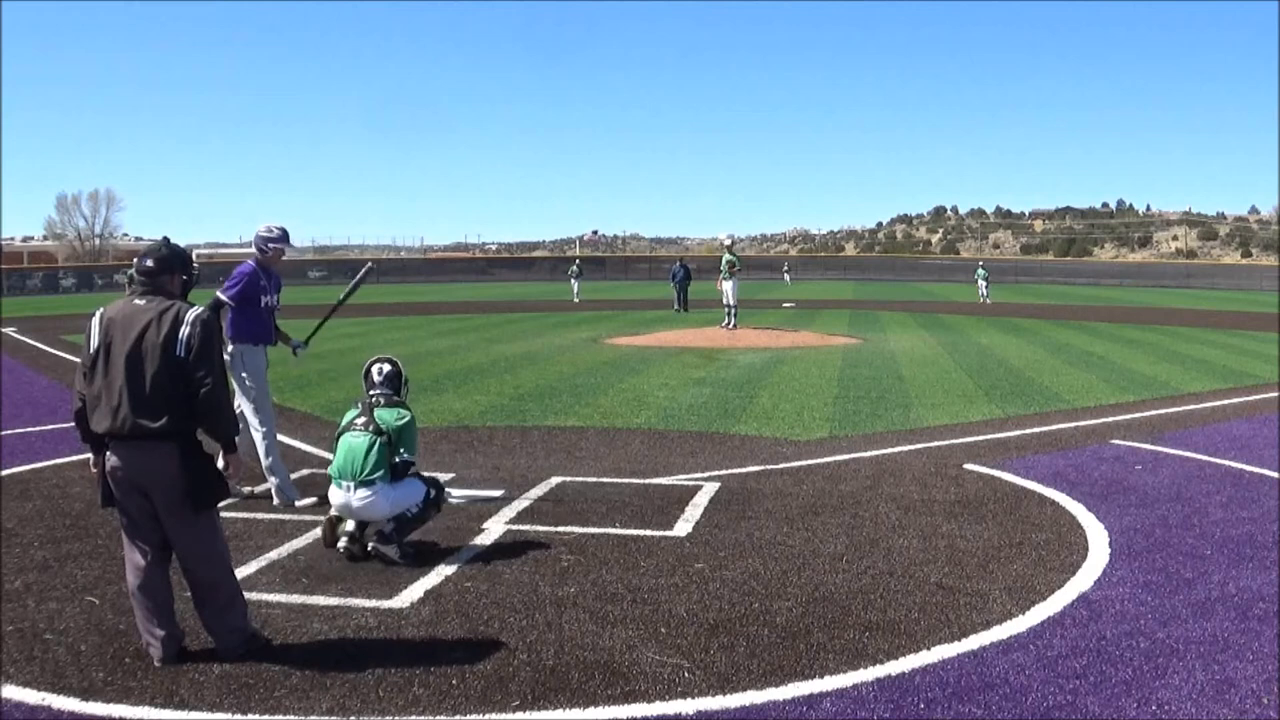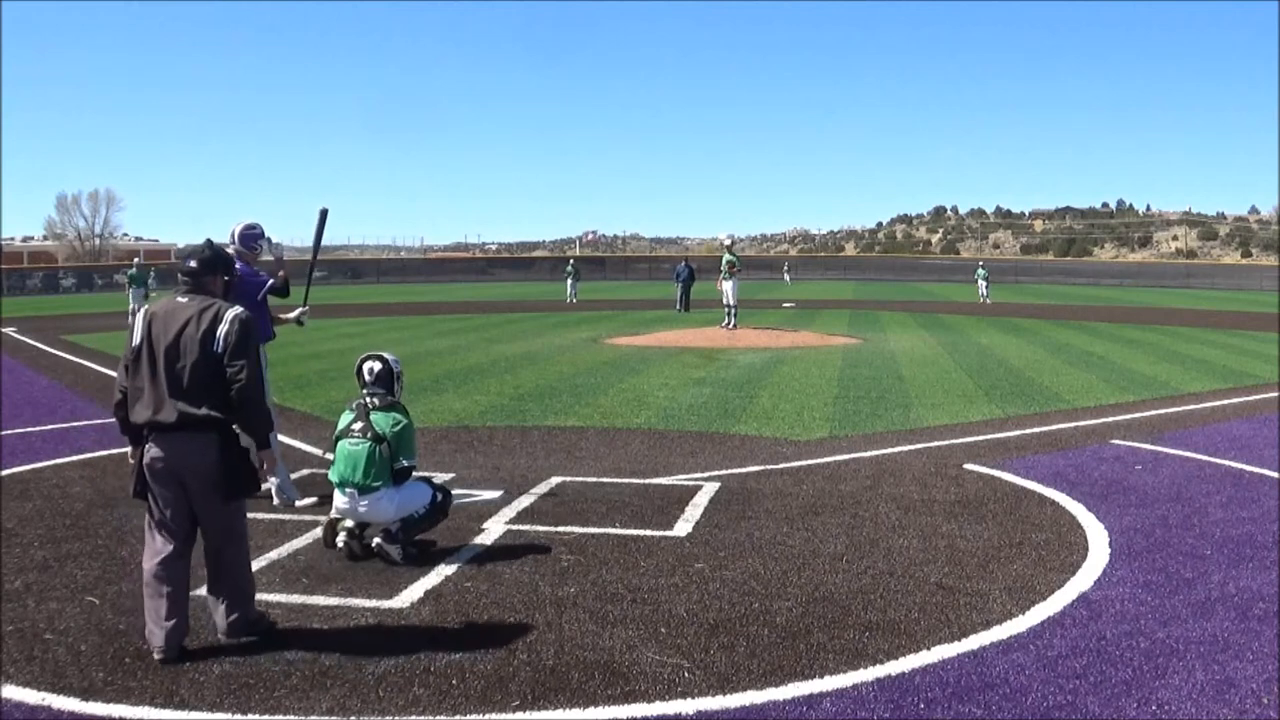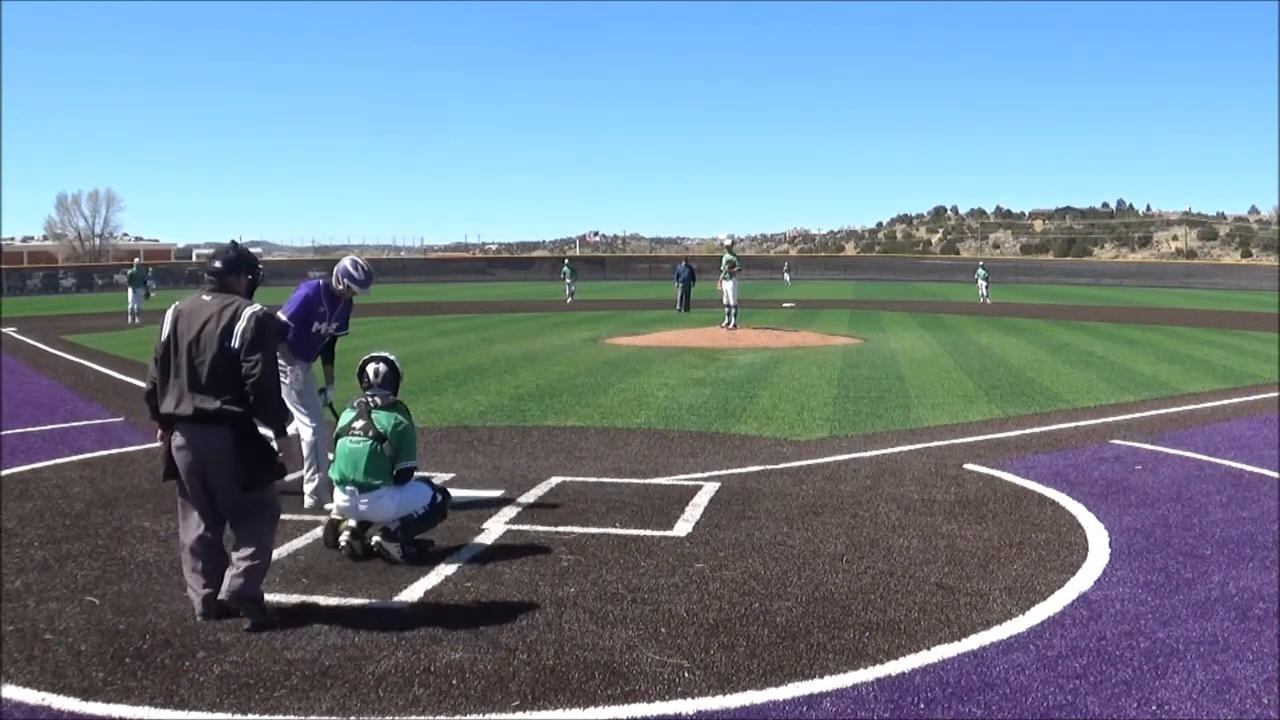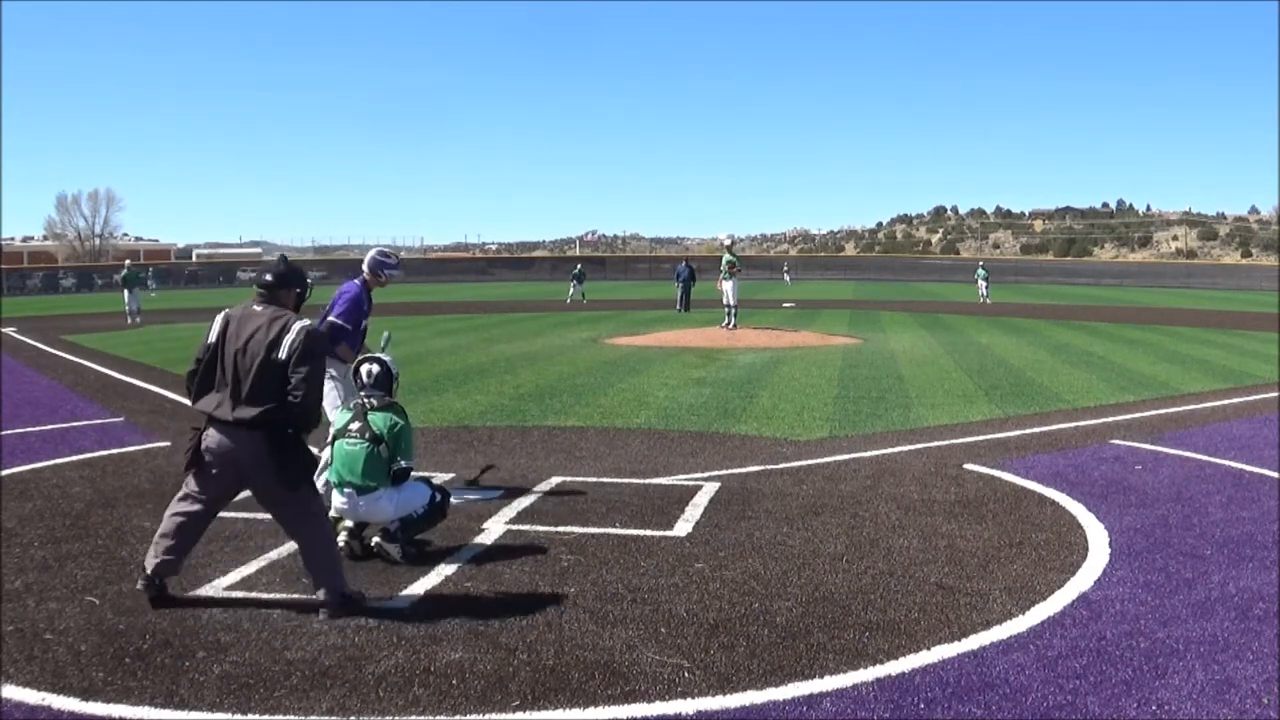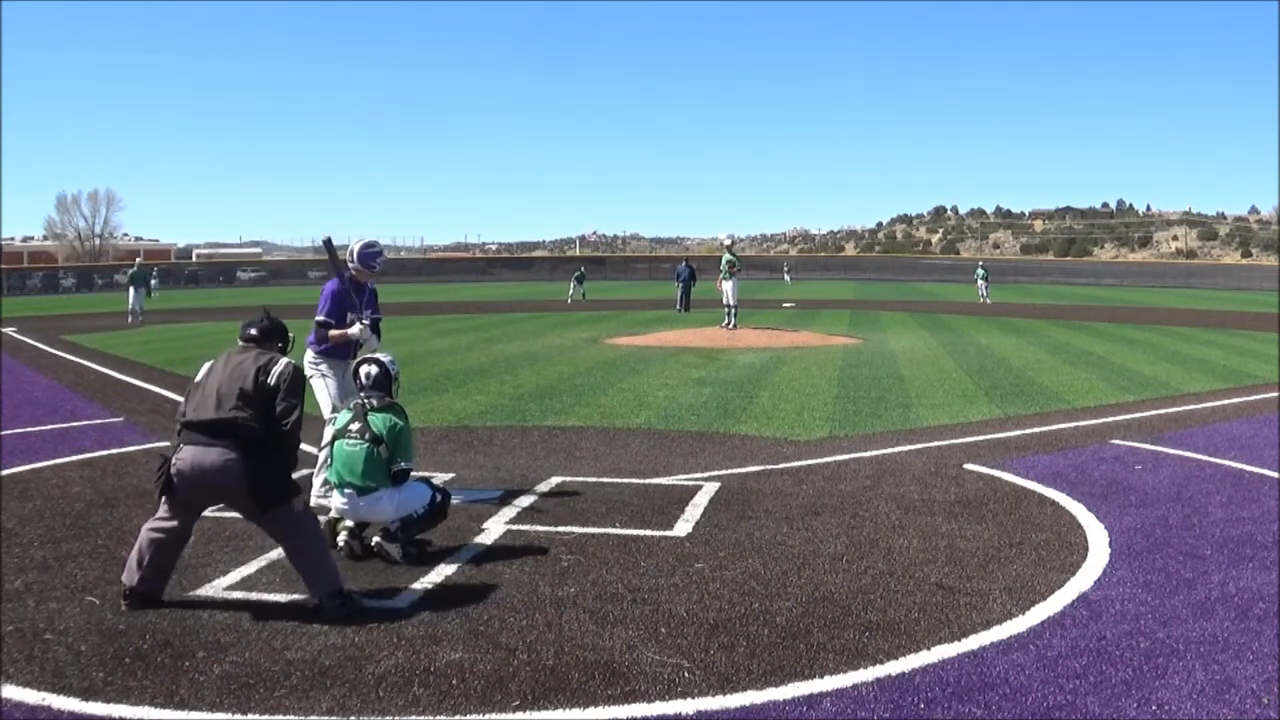
dt=1s
person 1, frame 1
left shoulder: (103, 319)
right shoulder: (191, 320)
left elbow: (85, 392)
right elbow: (211, 392)
left wrist: (96, 445)
right wrist: (228, 443)
left hip: (120, 455)
right hip: (173, 454)
left knee: (142, 555)
right knee: (203, 550)
left ankle: (161, 644)
right ankle: (233, 636)
person 1, frame 2
left shoulder: (147, 317)
right shoulder: (229, 318)
left elbow: (126, 387)
right elbow: (245, 390)
left wrist: (135, 438)
right wrist: (261, 439)
left hip: (158, 445)
right hip: (210, 445)
left knee: (163, 543)
right knee: (226, 537)
left ankle: (164, 639)
right ankle: (237, 618)
person 1, frame 3
left shoulder: (177, 313)
right shoulder: (251, 317)
left elbow: (157, 377)
right elbow: (261, 383)
left wrist: (164, 423)
right wrist: (280, 430)
left hip: (184, 434)
right hip: (230, 434)
left knee: (198, 521)
right knee: (257, 512)
left ankle: (206, 599)
right ankle: (241, 590)
person 1, frame 4
left shoulder: (225, 320)
right shoulder: (299, 331)
left elbow: (195, 379)
right elbow: (303, 398)
right wrist: (300, 430)
left hip: (218, 436)
right hip: (267, 442)
left knee: (190, 508)
right knee: (306, 517)
left ankle: (153, 578)
right ankle: (334, 596)
person 1, frame 5
left shoulder: (212, 366)
right shoulder: (283, 369)
left elbow: (182, 417)
right elbow: (287, 429)
right wrist: (283, 474)
left hip: (188, 456)
right hip: (237, 462)
left knee: (167, 524)
right knee: (297, 527)
left ankle: (137, 590)
right ankle: (332, 598)
person 2, frame 1
left shoulder: (273, 278)
right shoulder: (246, 274)
right elbow: (214, 308)
left wrist: (289, 341)
left hip: (258, 352)
right hip: (244, 353)
left knee: (243, 419)
right knee: (262, 423)
right ankle: (283, 492)
person 2, frame 2
left shoulder: (243, 272)
right shoulder: (240, 273)
left elbow: (261, 316)
right elbow: (282, 289)
left wrist: (291, 317)
right wrist: (279, 258)
right ankle: (283, 492)
person 2, frame 3
left shoulder: (344, 304)
right shoulder: (309, 293)
left elbow: (328, 345)
right elbow: (277, 331)
left wrist: (329, 383)
right wrist: (292, 366)
left hip: (302, 365)
right hip: (285, 364)
left knee: (301, 423)
right knee: (313, 424)
right ankle: (317, 494)
person 2, frame 4
left shoulder: (363, 294)
right shoulder: (354, 293)
right elbow: (330, 334)
left wrist: (370, 356)
right wrist: (358, 358)
left hip: (337, 364)
right hip: (326, 364)
right ankle: (322, 487)
person 2, frame 5
left shoulder: (369, 291)
right shoulder: (335, 289)
left elbow: (375, 331)
right elbow: (321, 334)
left wrist: (369, 337)
right wrist: (350, 332)
left hip: (344, 364)
right hip: (322, 362)
right ankle: (321, 492)
person 3, frame 1
left shoulder: (352, 413)
right shoulder: (401, 415)
left elbow: (337, 461)
right elbow: (401, 468)
left hip: (338, 497)
right hip: (369, 499)
right knee: (432, 490)
left ankle: (350, 533)
right ankle: (387, 538)
person 3, frame 2
left shoulder: (347, 415)
right shoulder: (397, 418)
left elbow: (340, 462)
right elbow: (403, 473)
left hip: (342, 502)
right hip: (376, 504)
right knee: (440, 496)
left ankle: (350, 528)
right ankle: (393, 537)
person 3, frame 3
left shoulder: (347, 413)
right shoulder: (397, 417)
left elbow: (337, 463)
right elbow: (405, 473)
left hip: (343, 501)
right hip: (377, 503)
right knee: (438, 497)
left ankle: (352, 528)
right ankle: (393, 534)
person 3, frame 4
left shoulder: (343, 415)
right shoulder: (394, 418)
left elbow: (331, 463)
right elbow: (402, 473)
left hip: (341, 503)
right hip: (376, 504)
right knee: (438, 497)
left ankle: (350, 529)
right ankle: (393, 535)
person 3, frame 5
left shoulder: (343, 416)
right shoulder: (394, 419)
left elbow: (331, 464)
right elbow: (401, 475)
left wrist: (336, 515)
left hip: (343, 503)
right hip: (376, 504)
right knee: (439, 497)
left ankle: (350, 529)
right ankle: (392, 535)
